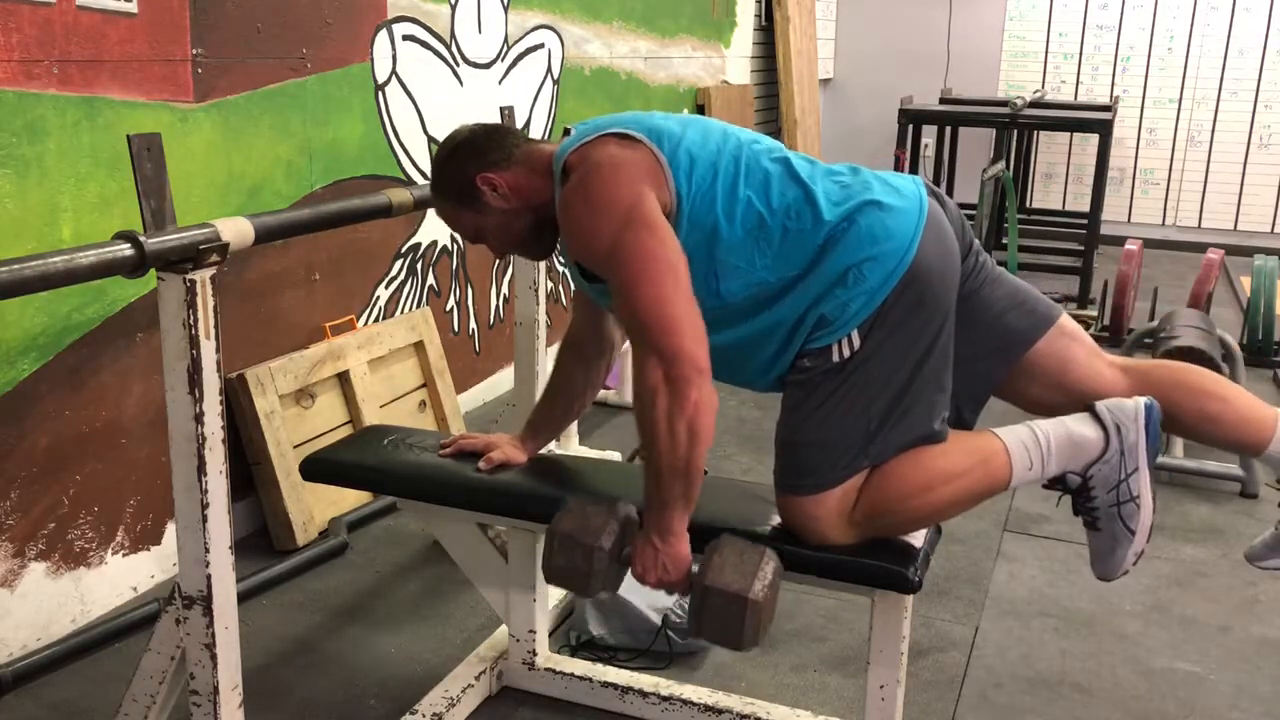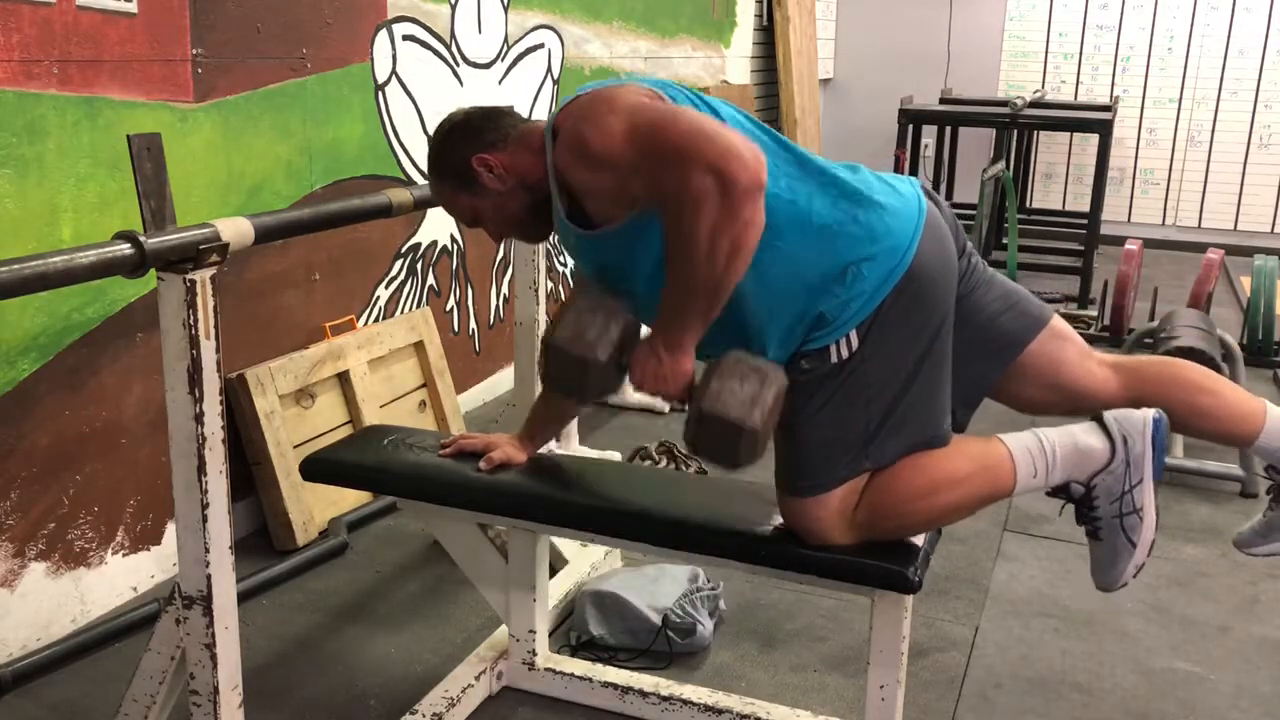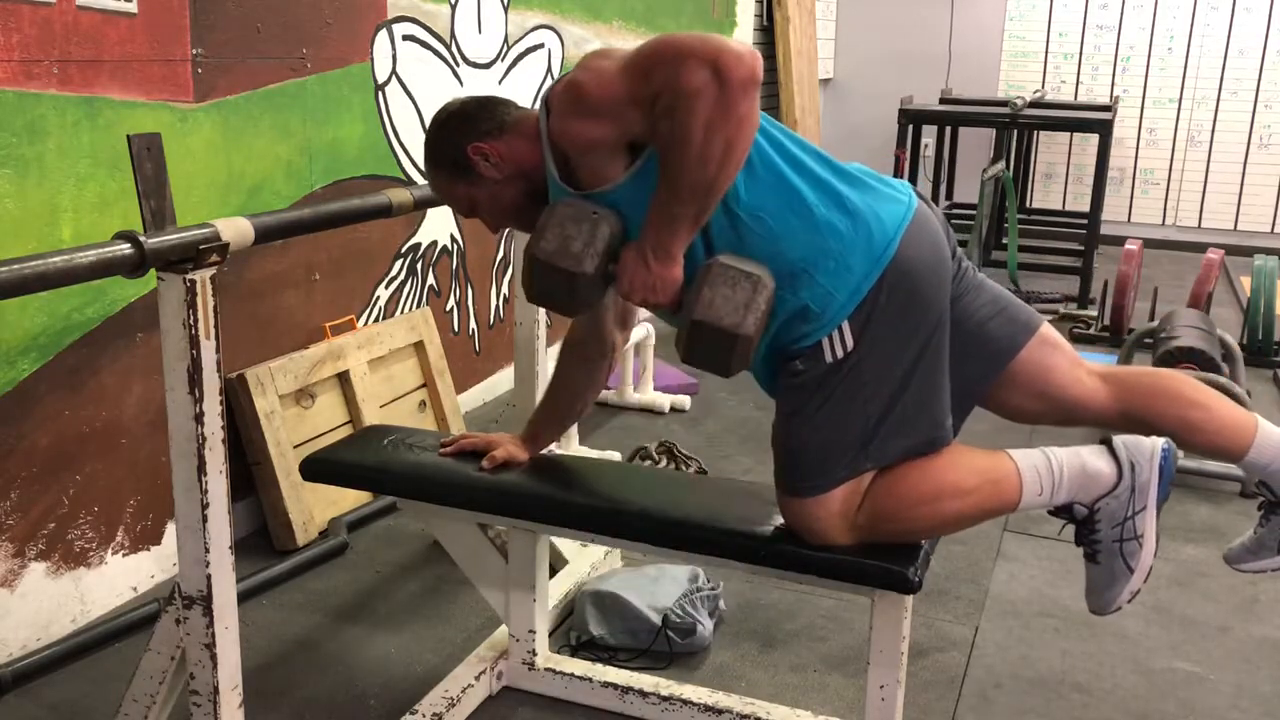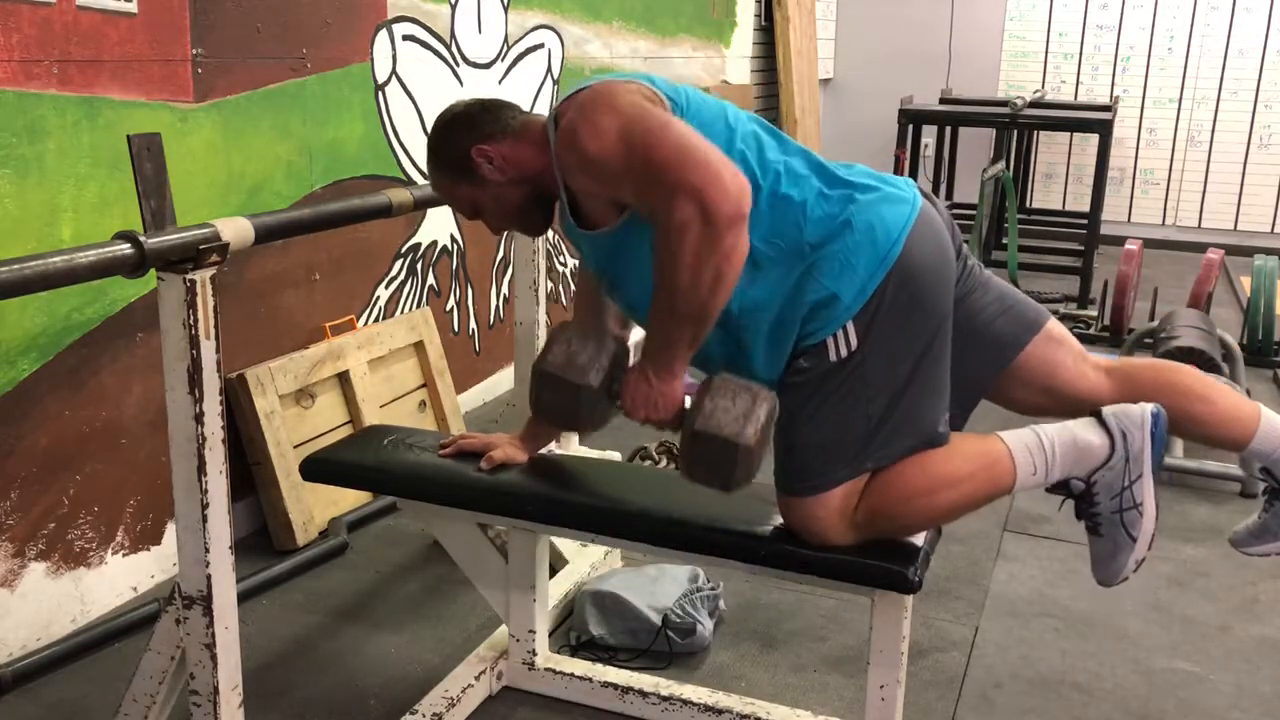
dt=0.4s
person 1, frame 1
left shoulder: (597, 195)
right shoulder: (597, 174)
left elbow: (677, 367)
right elbow: (593, 337)
left wrist: (665, 530)
right wrist: (527, 439)
left hip: (871, 276)
right hip: (909, 229)
left knee: (821, 515)
right knee: (1103, 377)
left ankle: (1076, 447)
person 1, frame 2
left shoulder: (591, 135)
right shoulder: (585, 197)
left elbow: (732, 179)
left wrist: (675, 343)
right wrist: (526, 440)
left hip: (866, 280)
right hip: (905, 239)
left knee: (823, 516)
right knee: (1096, 379)
left ankle: (1083, 457)
person 1, frame 3
left shoulder: (579, 110)
right shoulder: (583, 194)
left elbow: (727, 71)
right elbow: (597, 334)
left wrist: (663, 245)
right wrist: (530, 440)
left hip: (854, 279)
right hip: (894, 244)
left knee: (827, 517)
right knee: (1090, 389)
left ankle: (1092, 478)
person 1, frame 4
left shoulder: (590, 131)
right shoulder: (584, 202)
left elbow: (717, 201)
right elbow: (591, 334)
left wrist: (665, 364)
right wrist: (527, 439)
left hip: (859, 276)
right hip: (900, 241)
left knee: (824, 517)
right knee: (1090, 380)
left ankle: (1084, 453)
